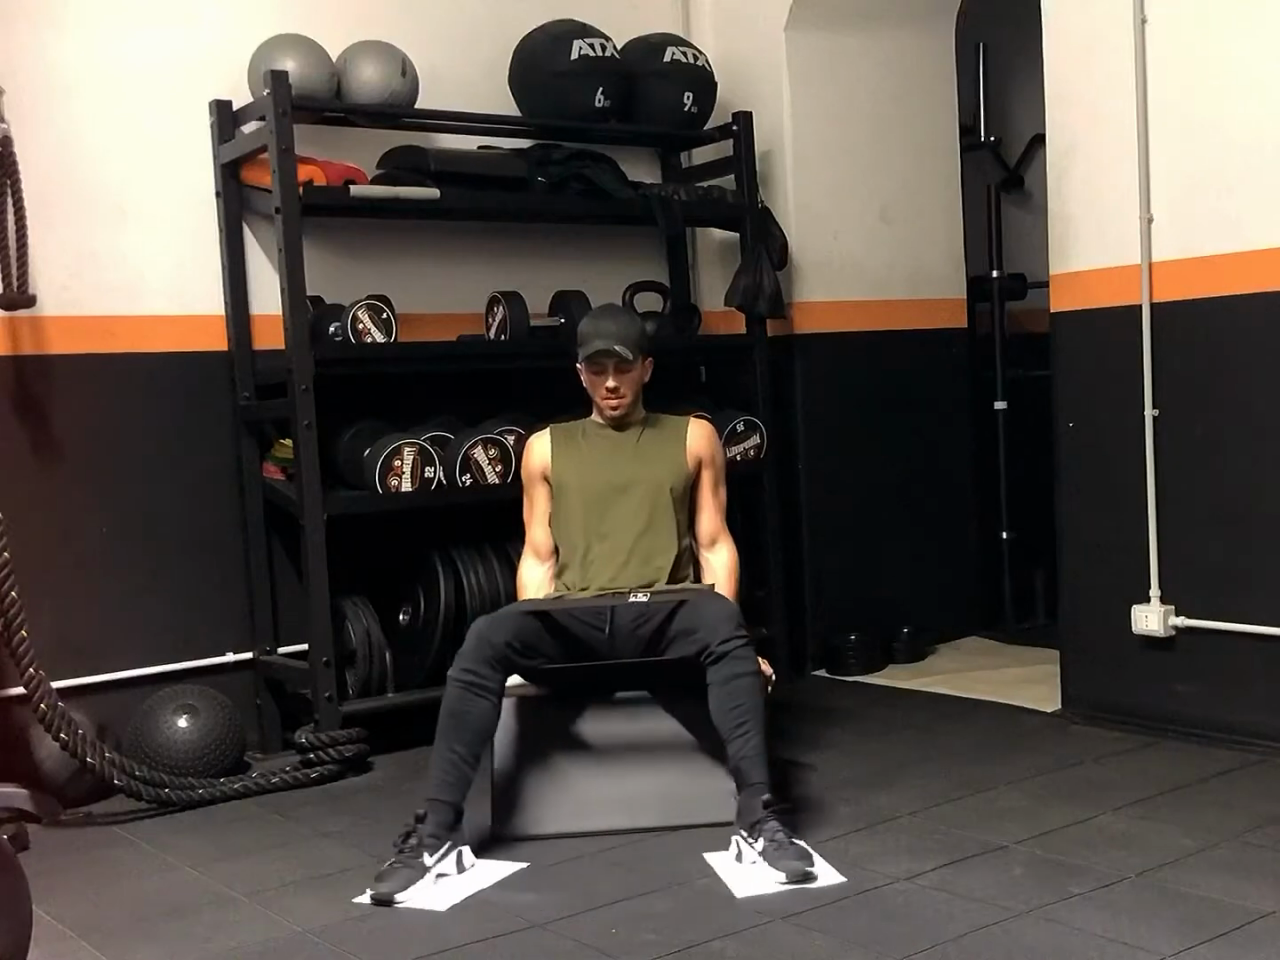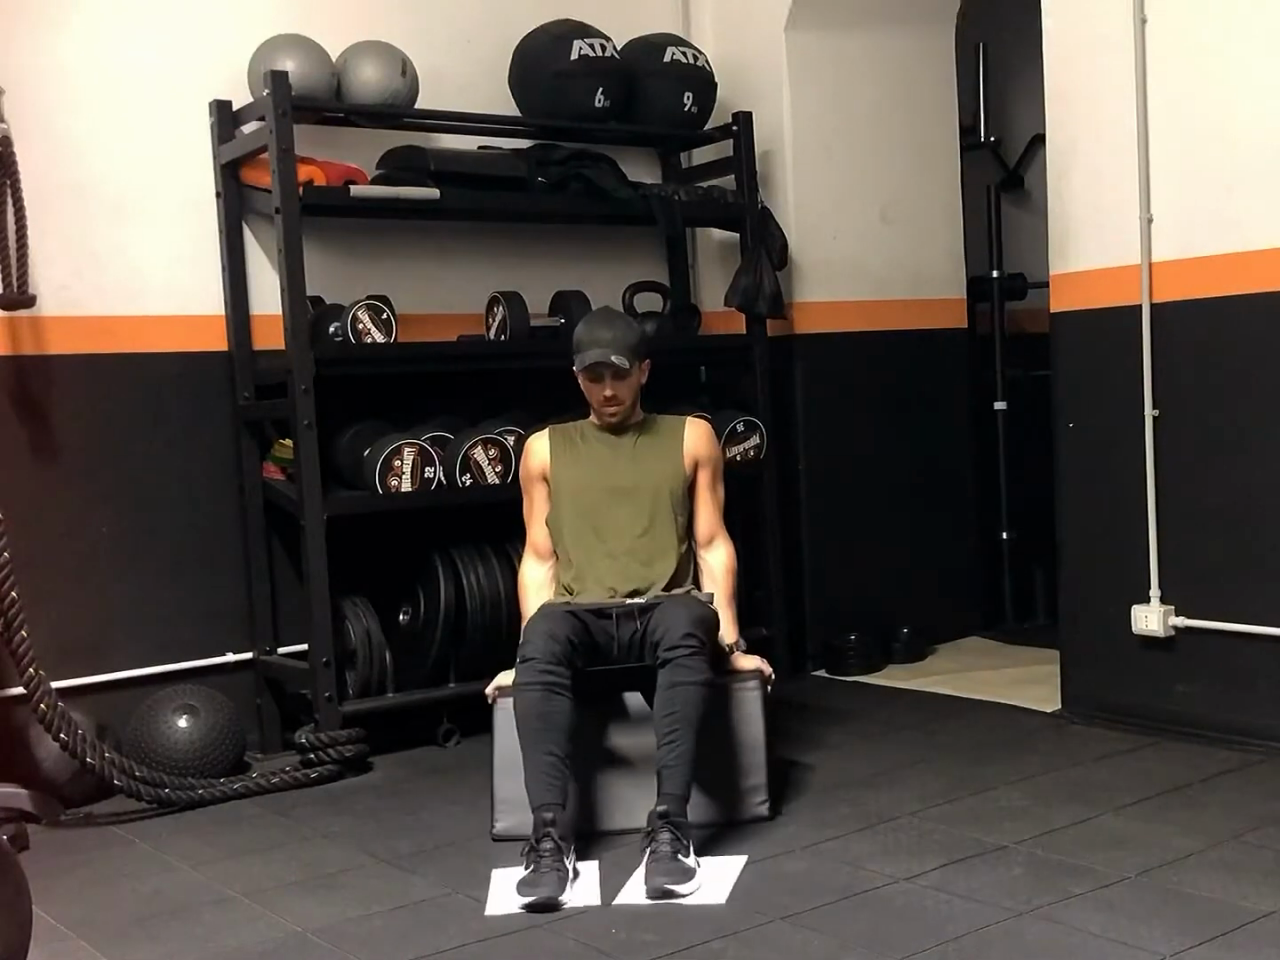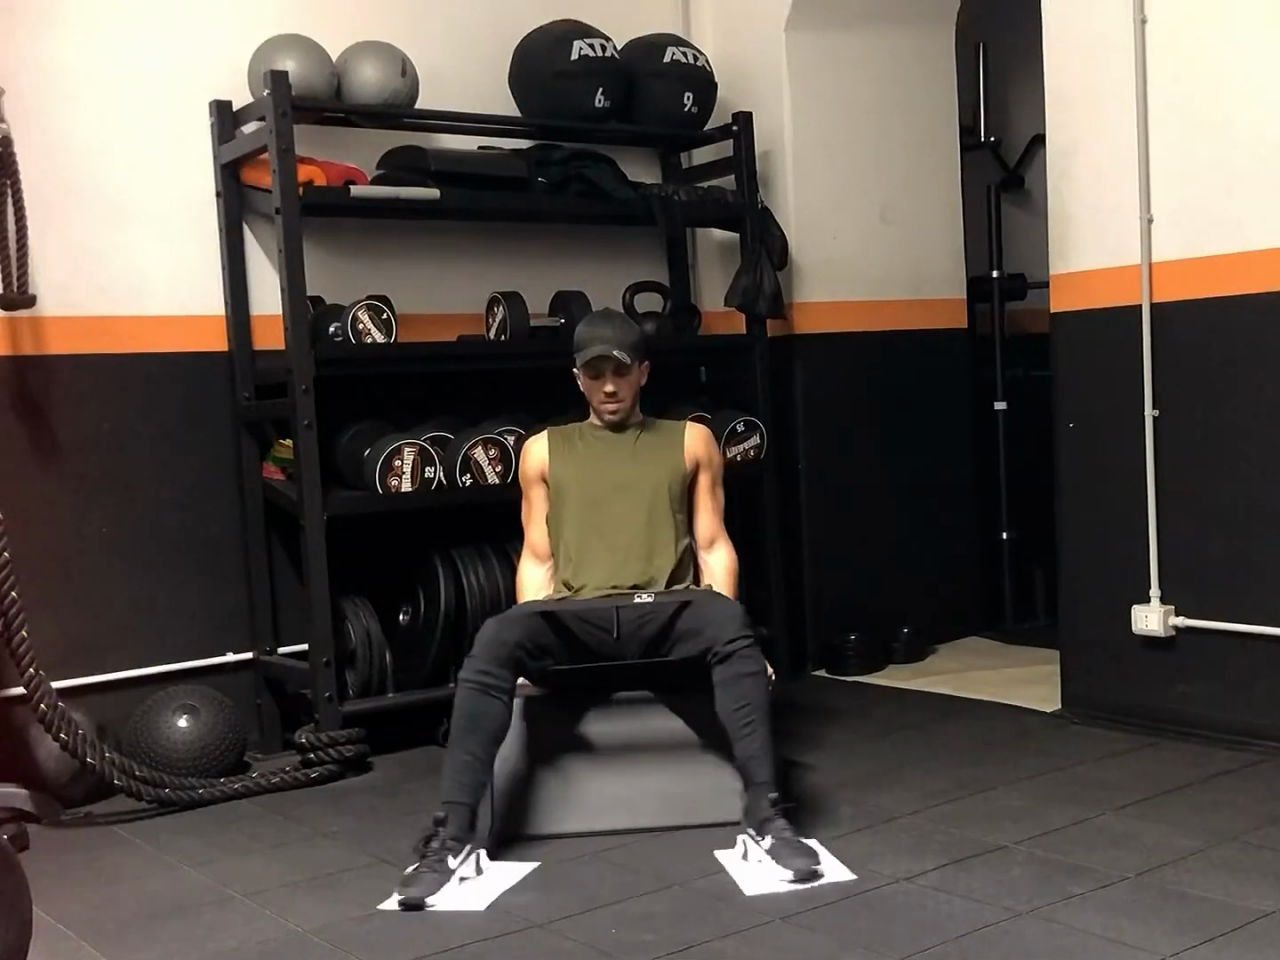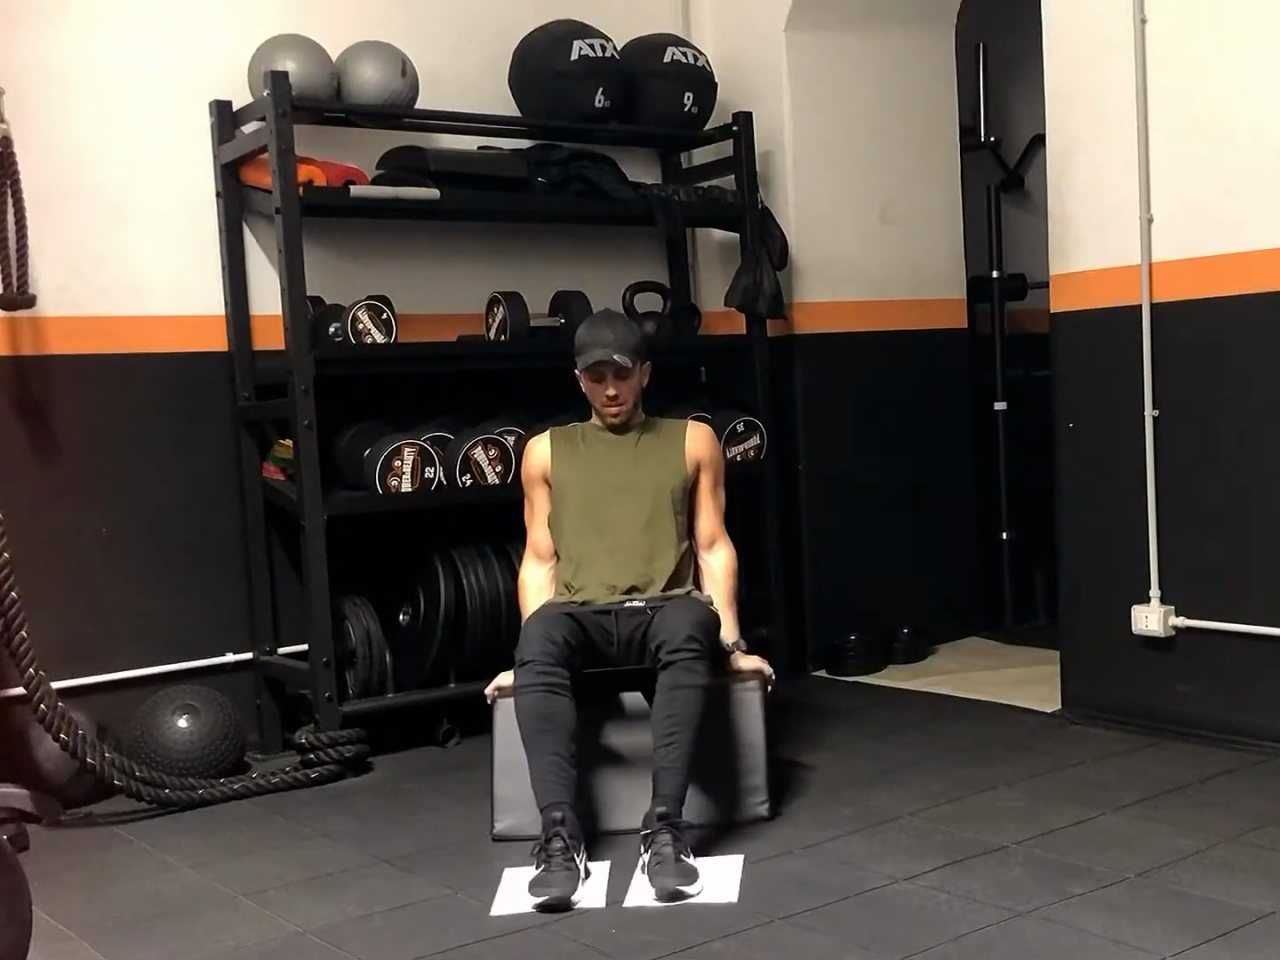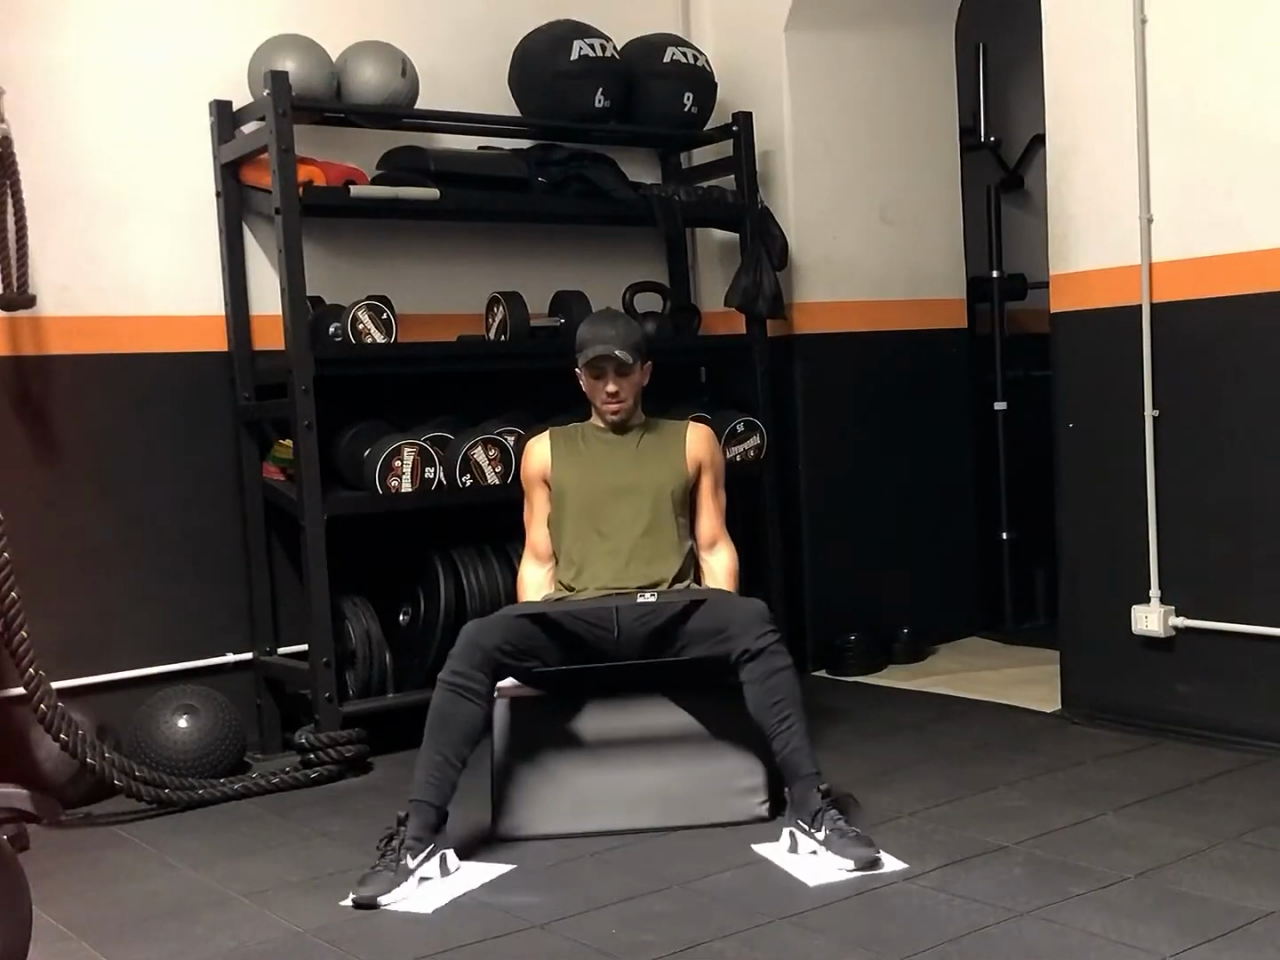
dt=1s
person 1, frame 1
left shoulder: (693, 437)
right shoulder: (546, 448)
left elbow: (714, 545)
right elbow: (538, 557)
left wrist: (731, 637)
right wrist: (525, 646)
left hip: (664, 610)
right hip: (578, 616)
left knee: (722, 622)
right knee: (485, 639)
left ankle: (758, 816)
right ankle: (435, 831)
person 1, frame 2
left shoulder: (692, 437)
right shoulder: (545, 448)
left elbow: (712, 546)
right elbow: (539, 559)
left wrist: (731, 641)
right wrist: (534, 650)
left hip: (665, 611)
right hip: (584, 617)
left knee: (688, 625)
right knee: (543, 636)
left ankle: (668, 826)
right ankle: (550, 835)
person 1, frame 3
left shoulder: (691, 440)
right shoulder: (543, 451)
left elbow: (712, 547)
right elbow: (537, 560)
left wrist: (731, 642)
right wrist: (524, 652)
left hip: (664, 612)
right hip: (578, 619)
left knee: (725, 621)
right knee: (495, 639)
left ankle: (764, 814)
right ankle: (452, 833)
person 1, frame 4
left shoulder: (693, 440)
right shoulder: (546, 450)
left elbow: (713, 547)
right elbow: (540, 560)
left wrist: (731, 641)
right wrist: (531, 653)
left hip: (665, 612)
right hip: (582, 618)
left knee: (689, 628)
right knee: (542, 638)
left ankle: (664, 827)
right ankle: (559, 834)
person 1, frame 5
left shoulder: (693, 440)
right shoulder: (545, 451)
left elbow: (714, 547)
right elbow: (538, 560)
left wrist: (728, 631)
right wrist: (530, 650)
left hip: (667, 612)
right hip: (578, 616)
left knee: (754, 620)
right knee: (477, 644)
left ankle: (809, 806)
right ankle: (419, 833)
